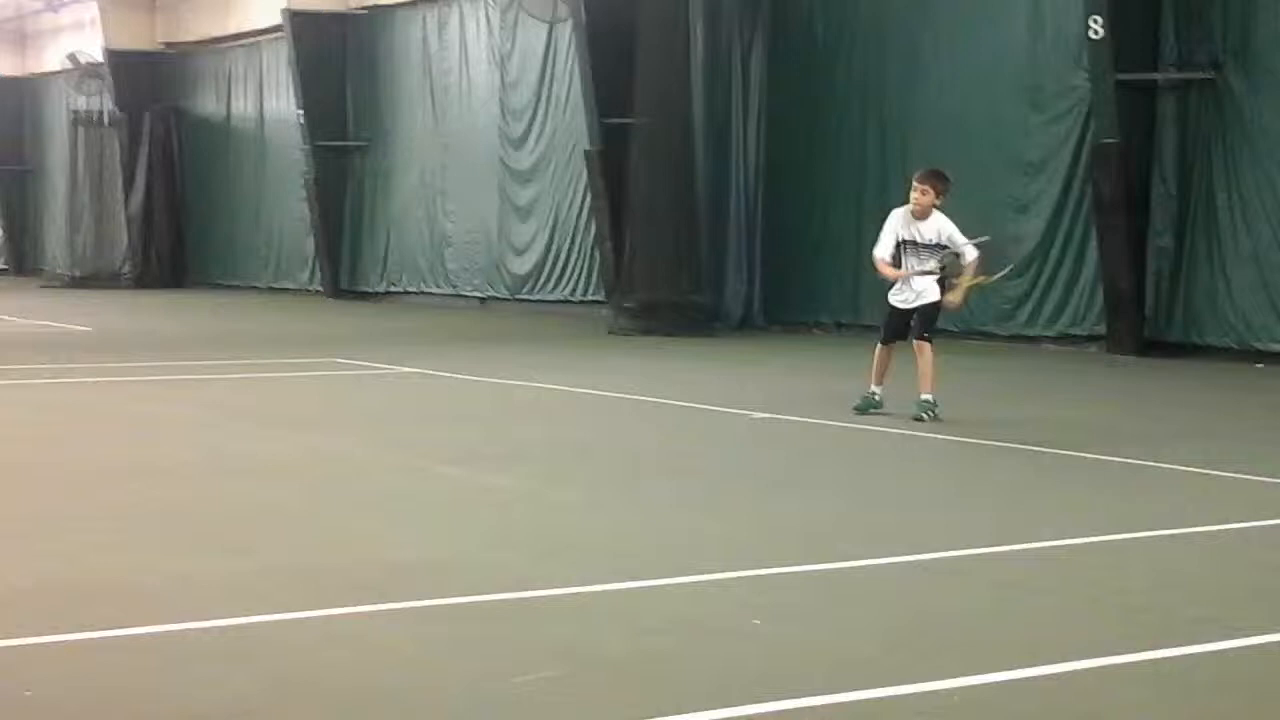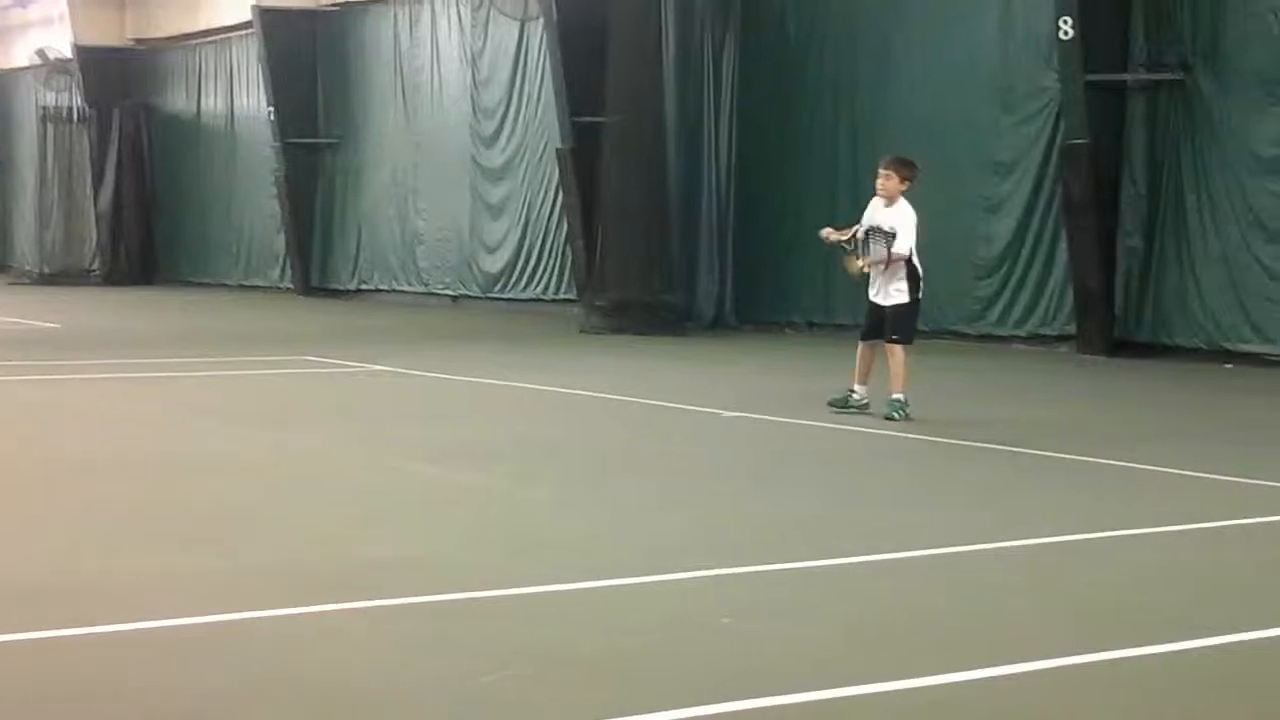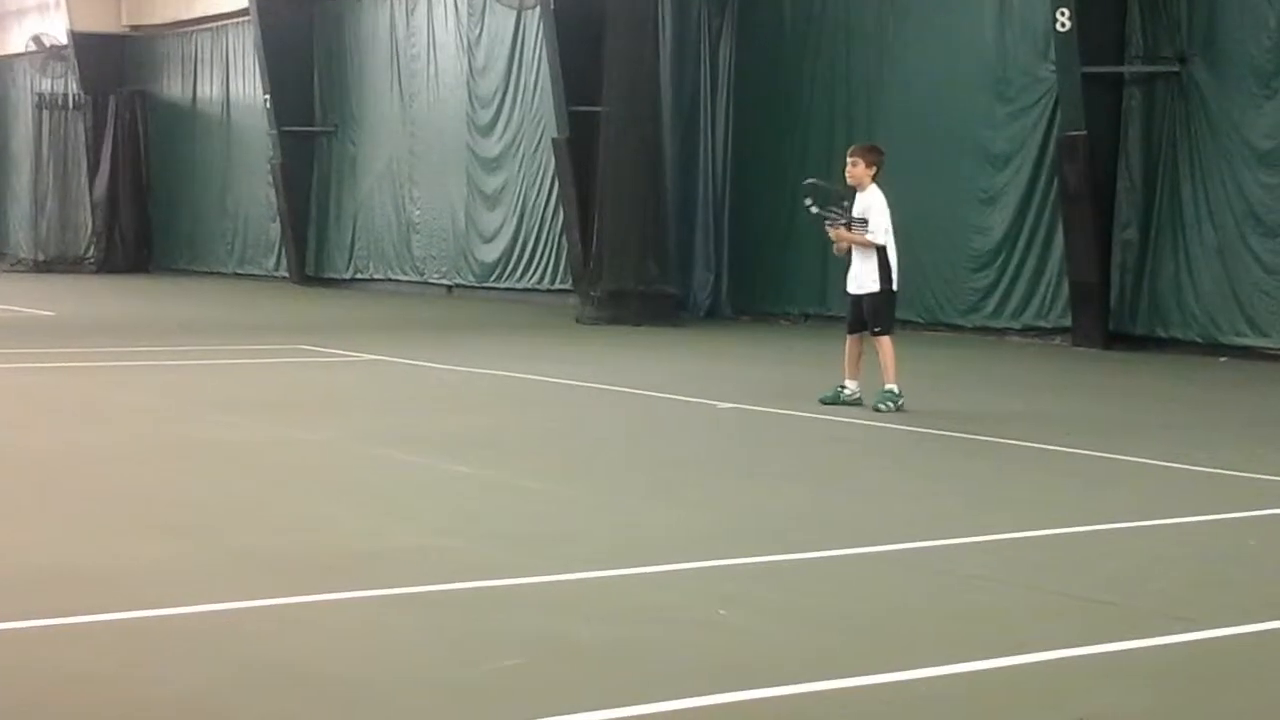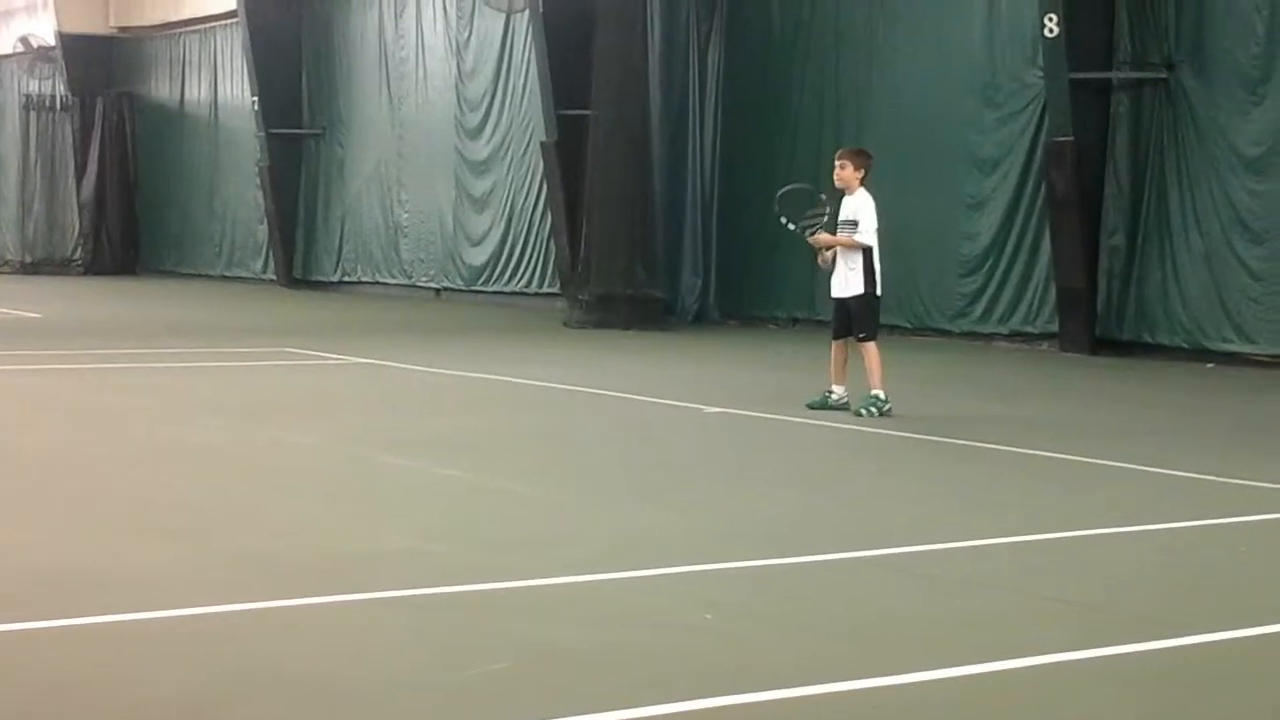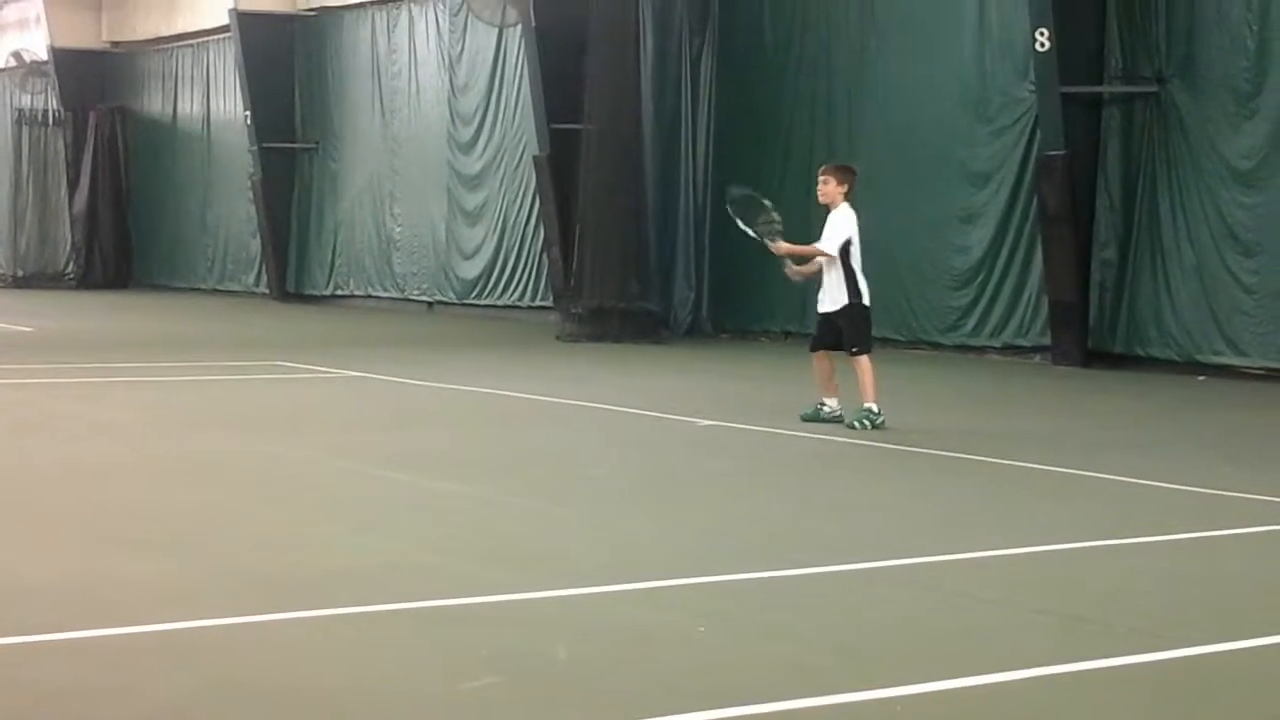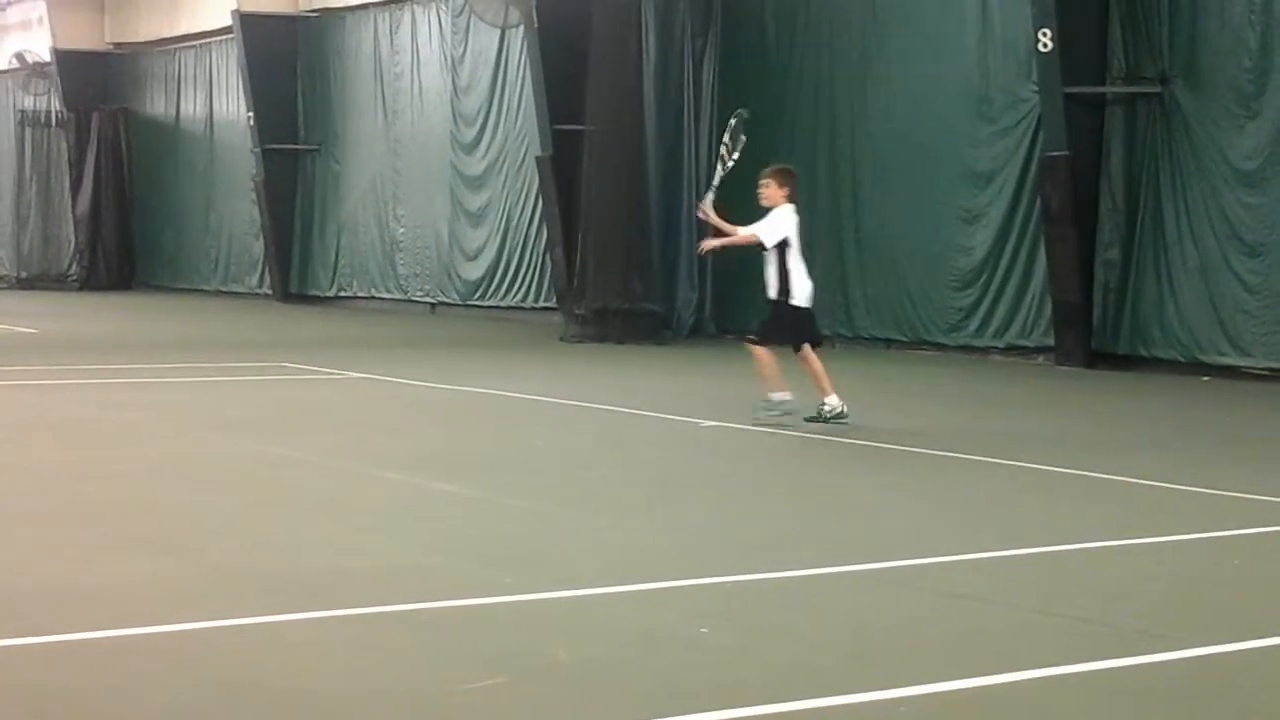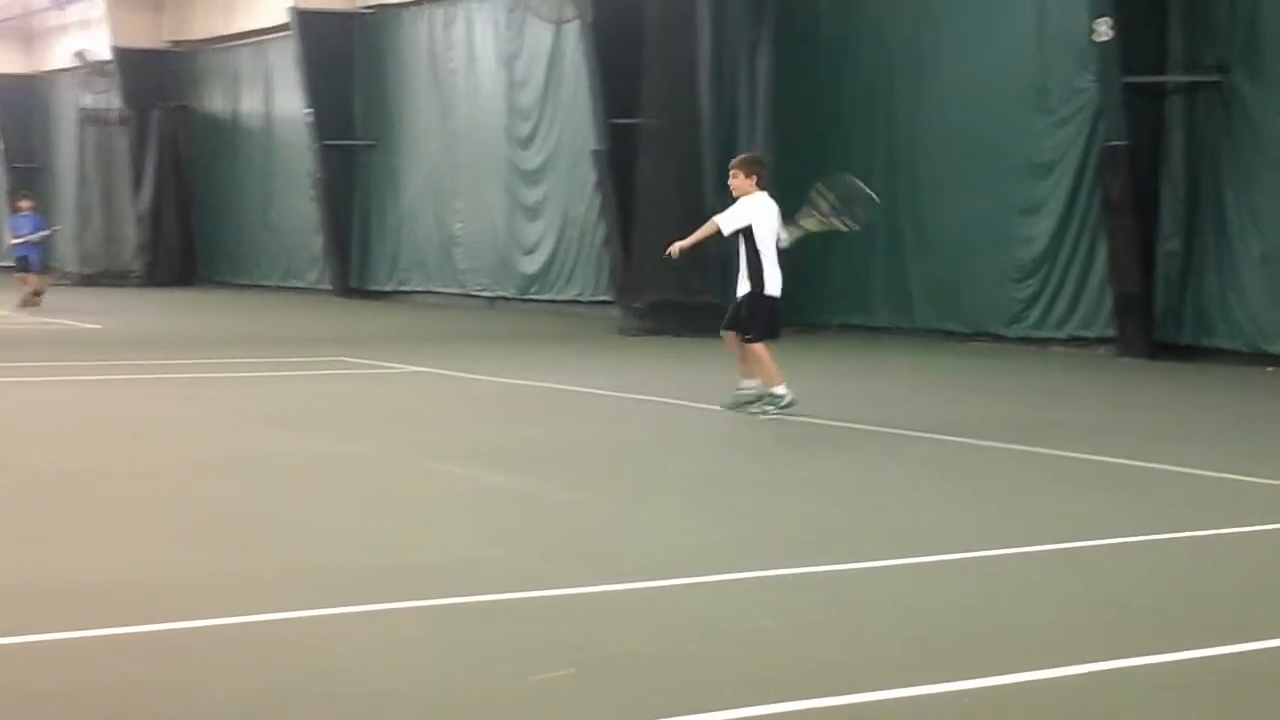
dt=0.4s
person 1, frame 1
left shoulder: (943, 224)
right shoulder: (897, 217)
left elbow: (971, 256)
right elbow: (880, 256)
left wrist: (959, 290)
right wrist: (888, 270)
left hip: (929, 294)
right hip: (901, 293)
left knee: (921, 342)
right knee: (885, 342)
left ankle: (927, 400)
right ankle: (874, 393)
person 1, frame 2
left shoulder: (905, 213)
right shoulder: (875, 205)
left elbow: (901, 253)
right elbow: (863, 230)
left wrist: (868, 263)
right wrist: (839, 235)
left hip: (902, 290)
right hip: (878, 289)
left knee: (893, 343)
right knee: (866, 339)
left ankle: (898, 401)
right ankle: (859, 393)
person 1, frame 3
left shoulder: (875, 199)
right shoulder: (859, 197)
left elbow: (877, 239)
left wrist: (847, 237)
right wrist: (844, 244)
left hip: (878, 280)
right hip: (858, 279)
left knee: (880, 334)
right knee: (853, 333)
left ankle: (892, 392)
right ankle: (850, 389)
person 1, frame 4
left shoulder: (864, 201)
right shoulder: (846, 201)
left elbow: (865, 240)
left wrist: (831, 240)
right wrist: (830, 253)
left hip: (862, 285)
right hip: (842, 284)
left knee: (865, 339)
right knee: (838, 338)
left ankle: (878, 397)
right ankle: (837, 393)
person 1, frame 5
left shoulder: (844, 216)
right shoulder: (834, 217)
left elbow: (827, 250)
left wrist: (789, 249)
right wrist: (800, 269)
left hip: (851, 298)
right hip: (831, 299)
left knee: (858, 353)
right knee: (819, 350)
left ankle: (871, 410)
right ankle: (830, 405)
person 1, frame 6
left shoulder: (783, 216)
right shoulder: (775, 218)
left elbow: (754, 237)
right elbow: (740, 233)
left wrist: (718, 242)
right wrist: (713, 219)
left hip: (788, 296)
right hip: (792, 297)
left knee: (758, 345)
right knee: (804, 350)
left ankle: (780, 397)
right ankle: (833, 403)
person 1, frame 7
left shoulder: (748, 204)
right shoulder: (769, 205)
left elbow: (718, 223)
right elbow: (775, 237)
left wrist: (685, 242)
left hip: (759, 286)
right hip: (752, 285)
left knee: (752, 340)
right knee: (731, 332)
left ankle: (780, 393)
right ankle: (750, 386)
